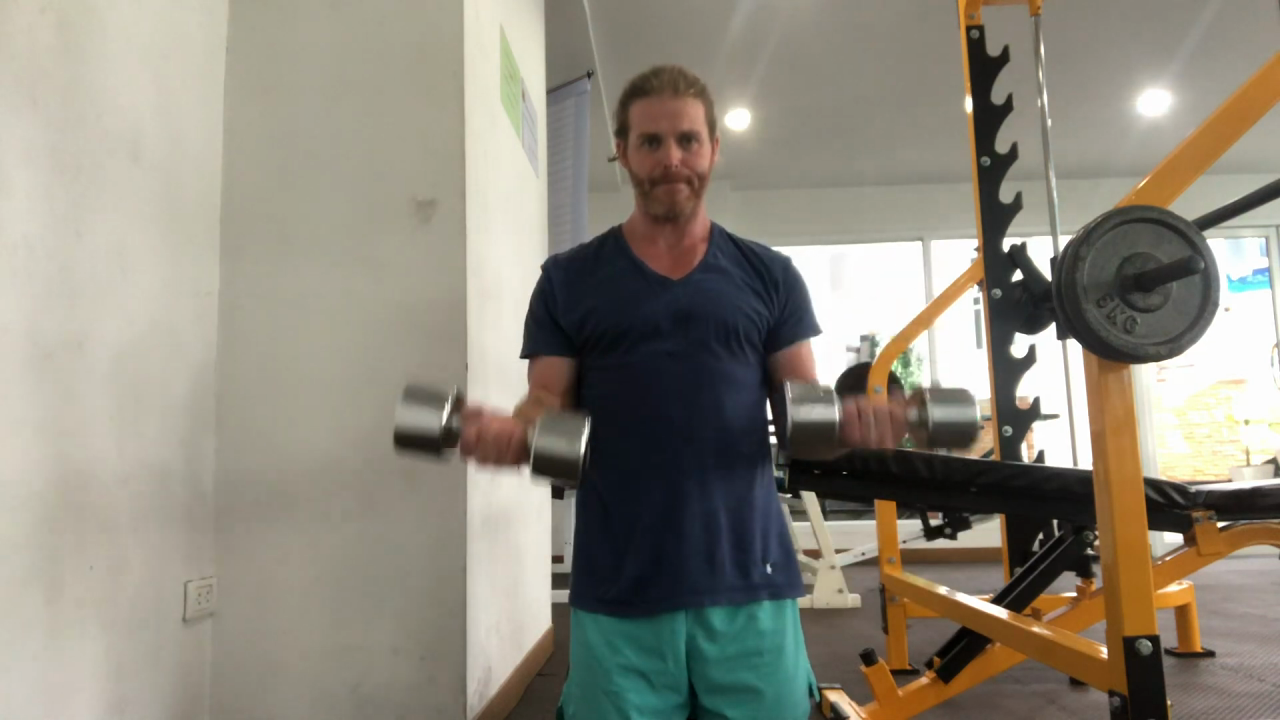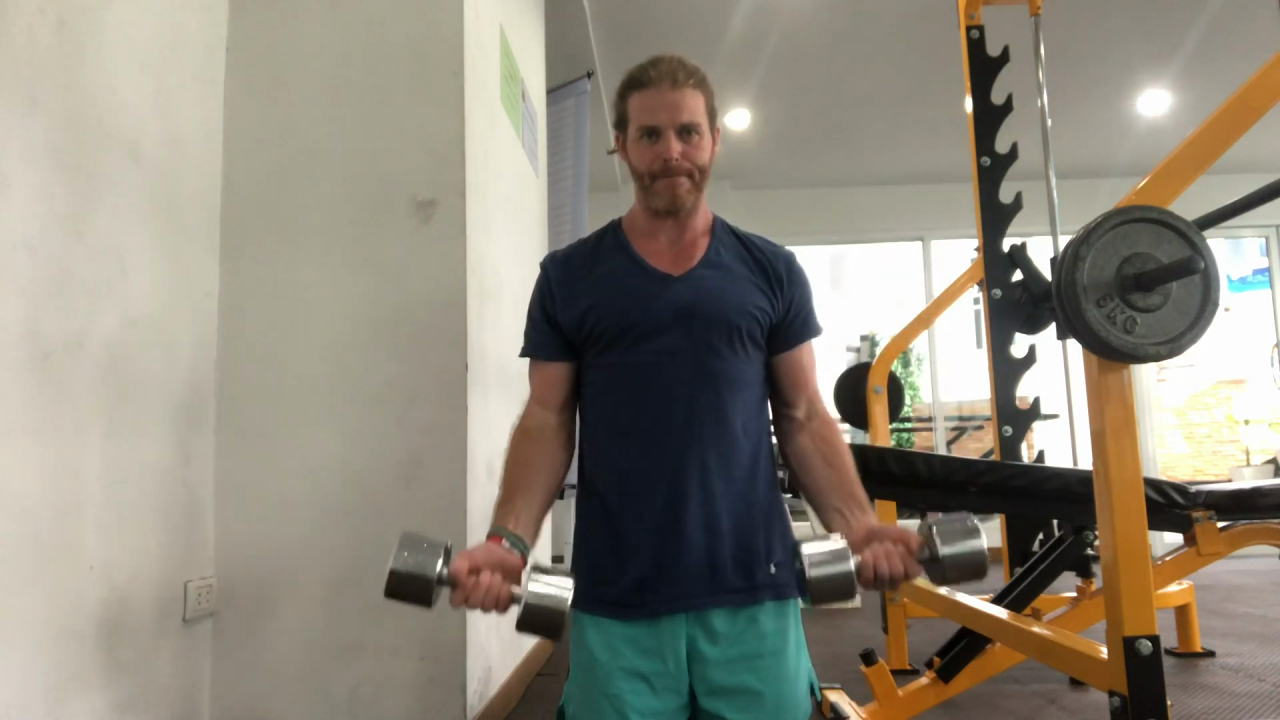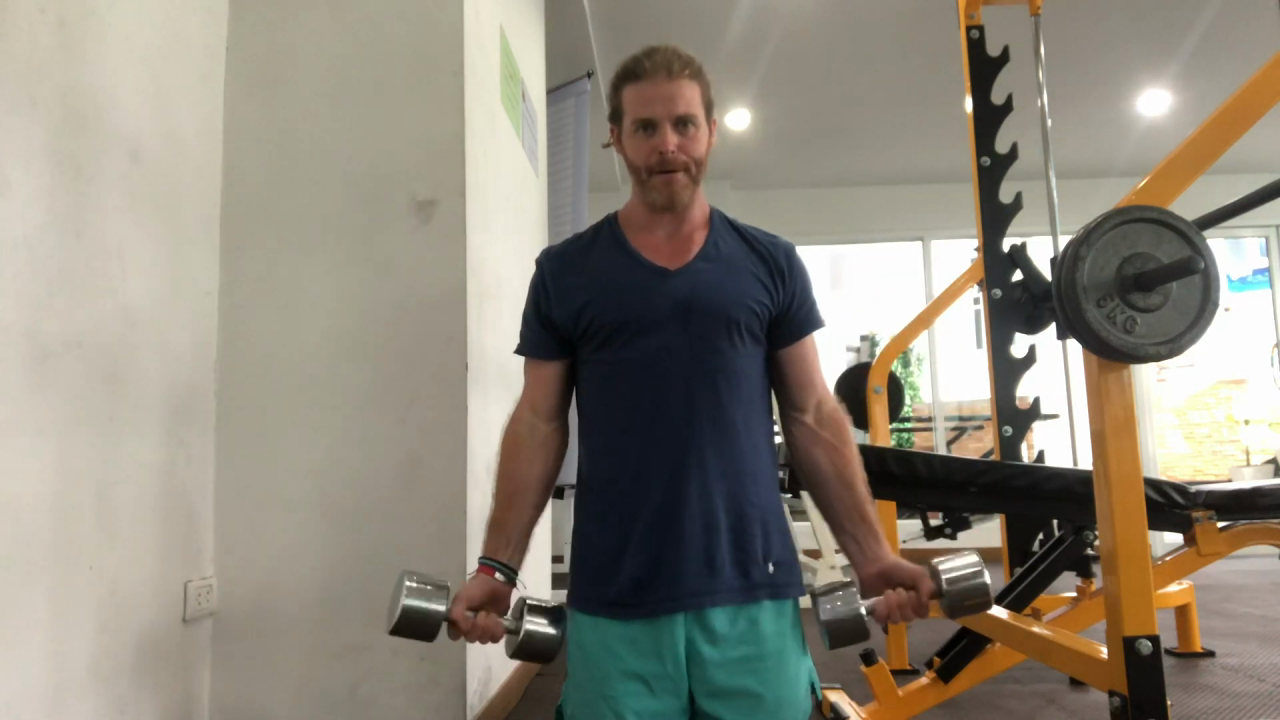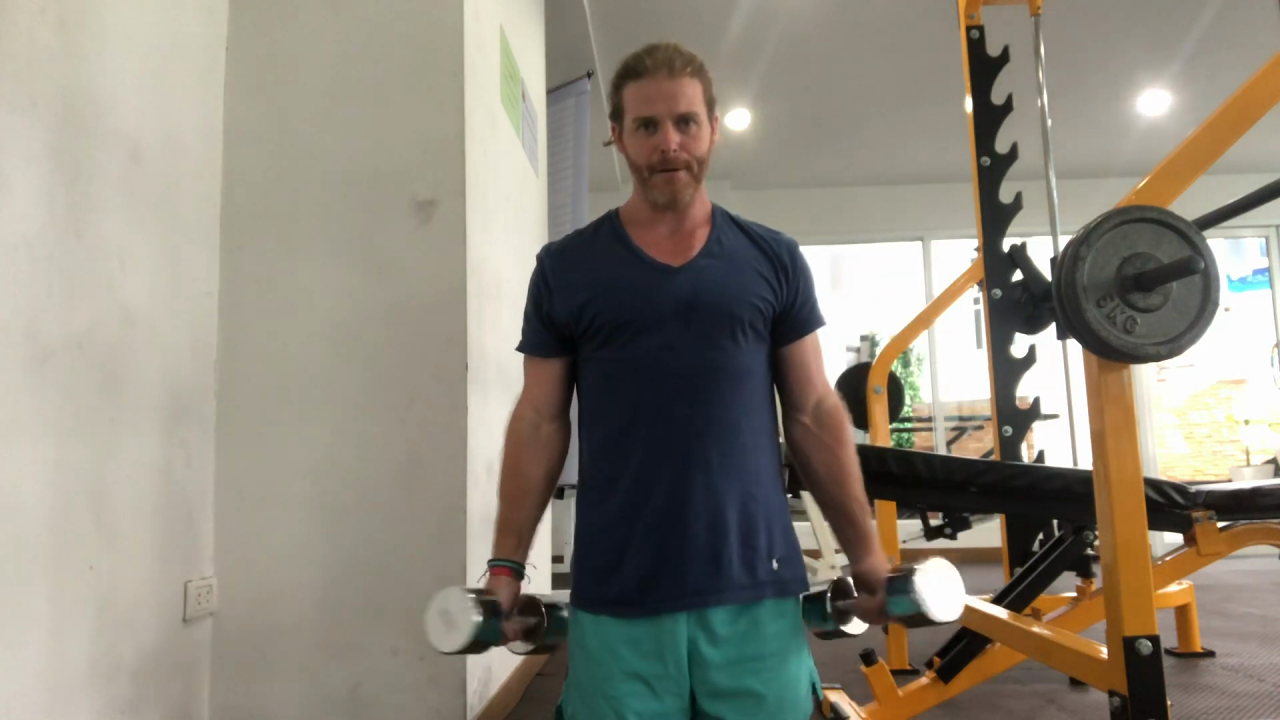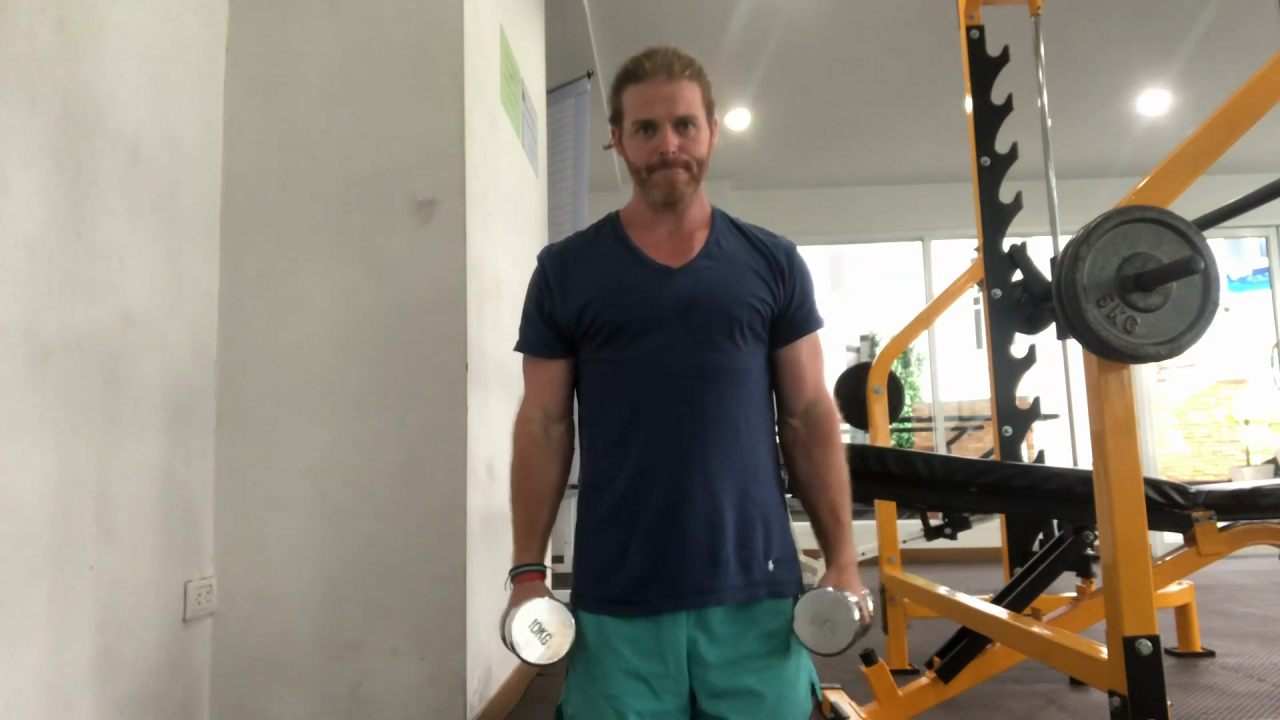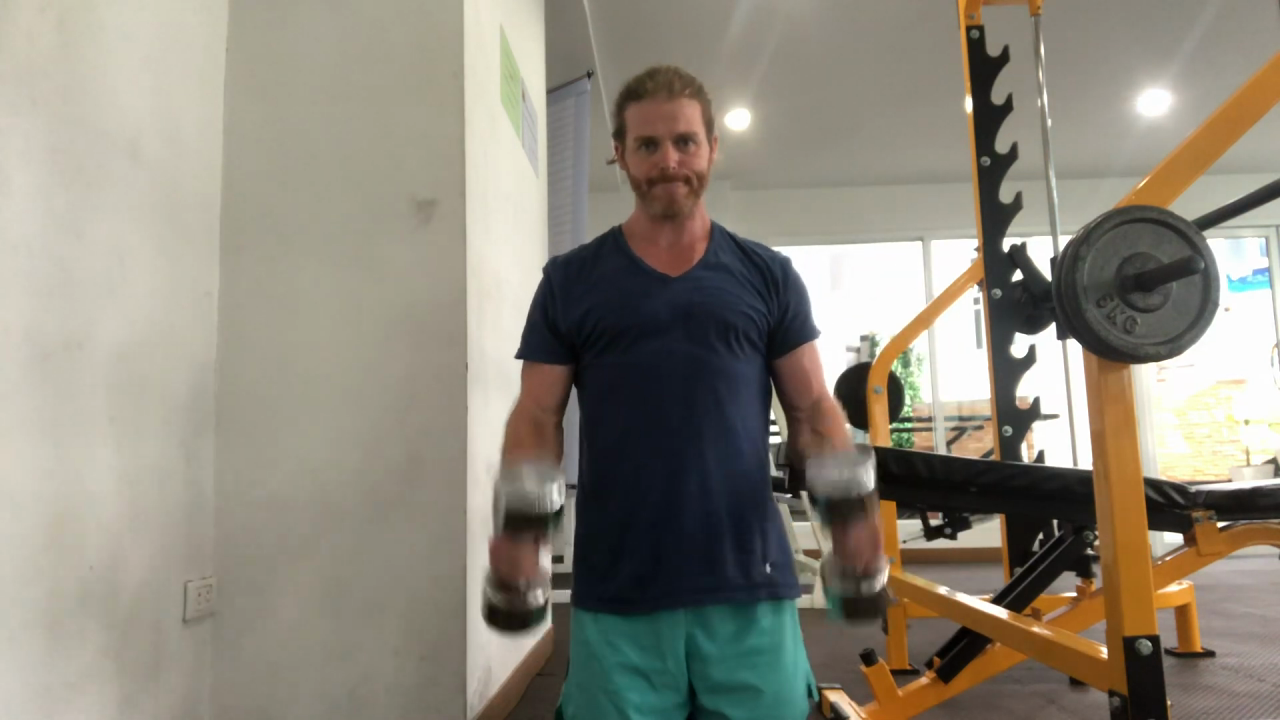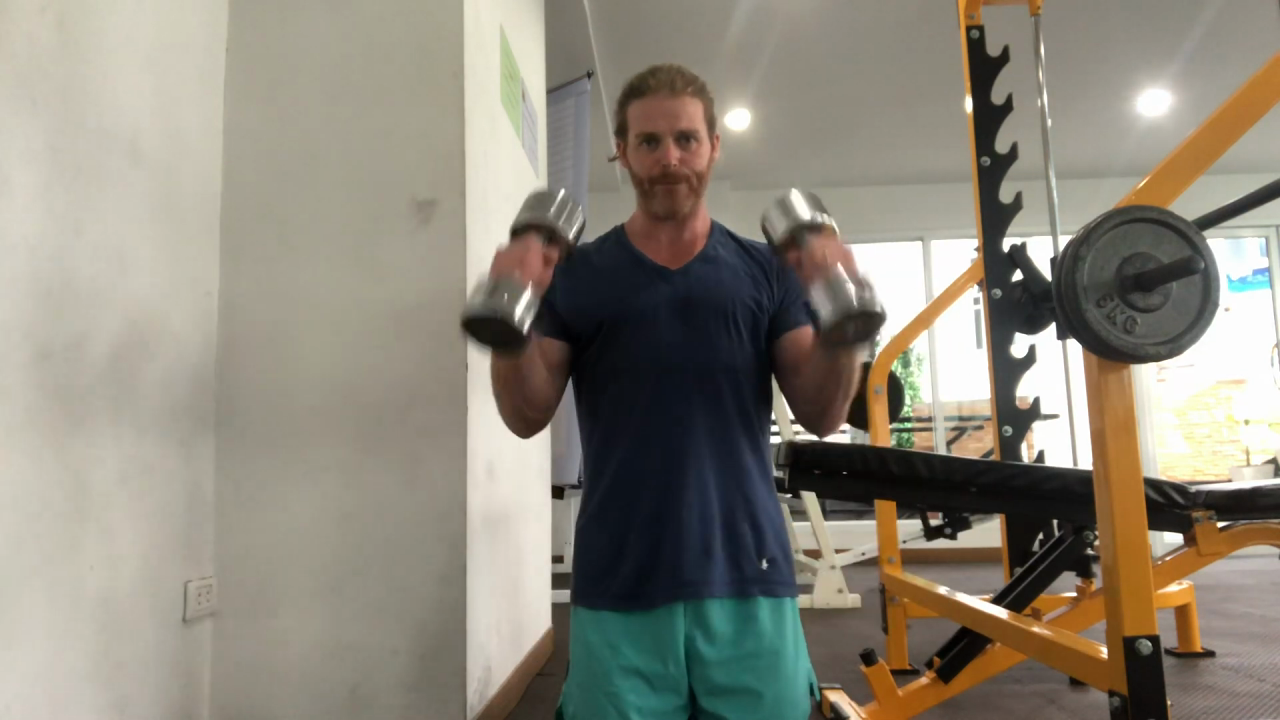
dt=0.4s
person 1, frame 1
left shoulder: (767, 274)
right shoulder: (569, 278)
right elbow: (550, 416)
left wrist: (846, 420)
right wrist: (512, 432)
left hip: (747, 583)
right hip: (617, 592)
person 1, frame 2
left shoulder: (771, 270)
right shoulder: (568, 276)
left elbow: (803, 416)
right elbow: (548, 418)
left wrist: (855, 523)
right wrist: (511, 537)
left hip: (752, 588)
right hip: (616, 596)
person 1, frame 3
left shoulder: (769, 263)
right shoulder: (565, 271)
left elbow: (812, 417)
right elbow: (539, 422)
left wrist: (870, 551)
right wrist: (497, 564)
left hip: (751, 588)
right hip: (615, 597)
person 1, frame 4
left shoulder: (772, 260)
right shoulder: (565, 268)
left elbow: (813, 413)
right elbow: (540, 421)
left wrist: (864, 549)
right wrist: (506, 565)
left hip: (754, 585)
right hip: (617, 593)
person 1, frame 5
left shoulder: (772, 262)
right shoulder: (565, 270)
left elbow: (808, 416)
right elbow: (544, 423)
left wrist: (841, 557)
right wrist: (528, 568)
left hip: (753, 585)
right hip: (618, 594)
person 1, frame 6
left shoulder: (767, 275)
right shoulder: (570, 280)
left elbow: (811, 409)
right elbow: (538, 415)
left hip: (747, 584)
right hip: (616, 592)
person 1, frame 7
left shoulder: (768, 270)
right shoulder: (576, 275)
left elbow: (820, 414)
right elbow: (528, 414)
left hip: (747, 575)
right hip: (618, 585)
